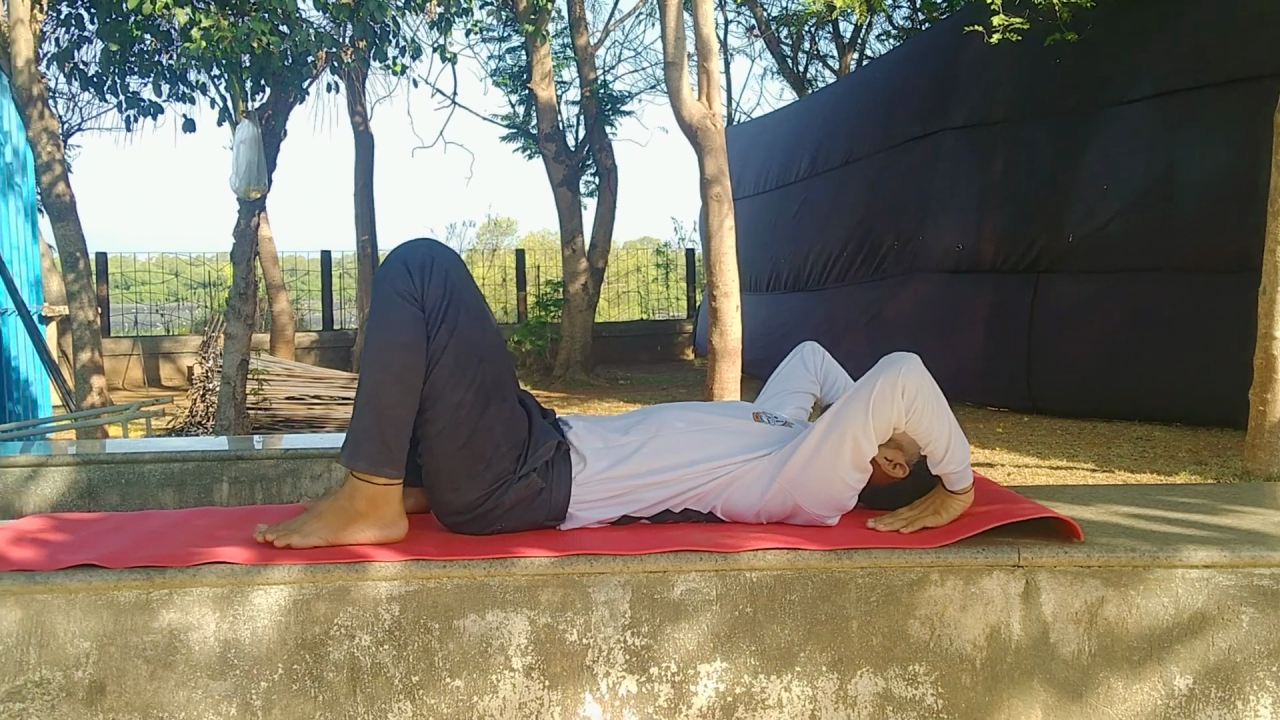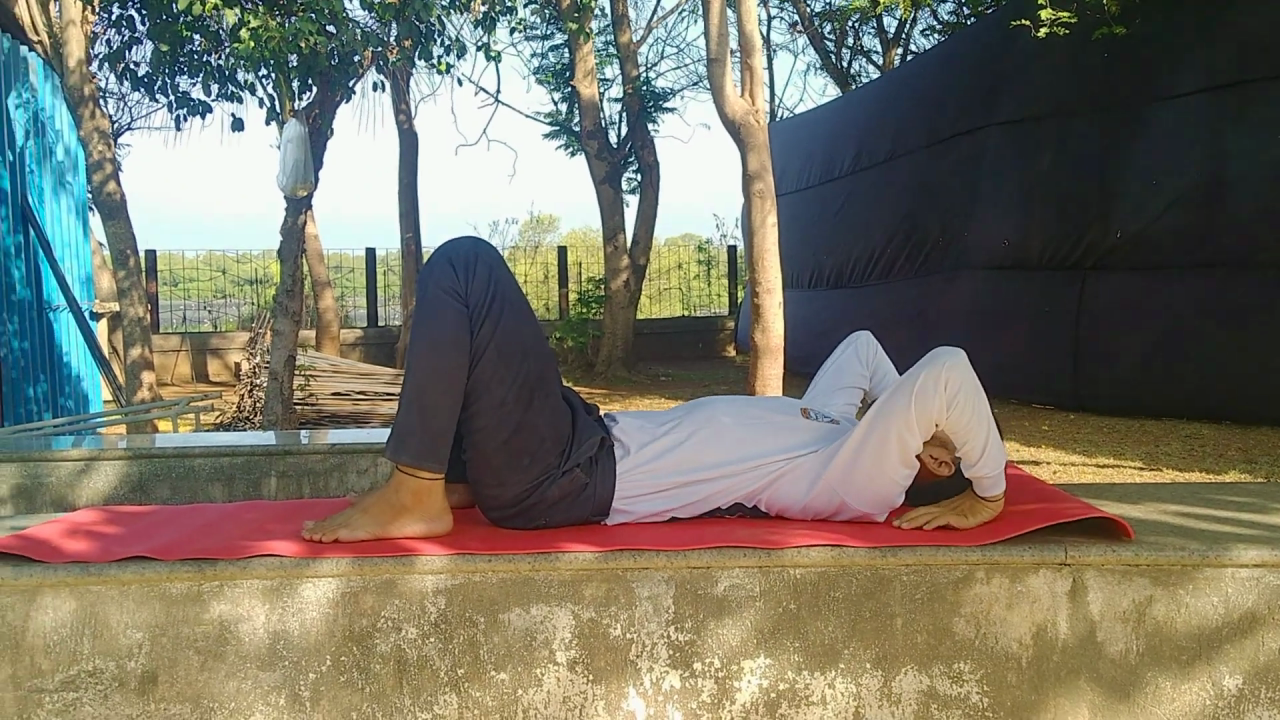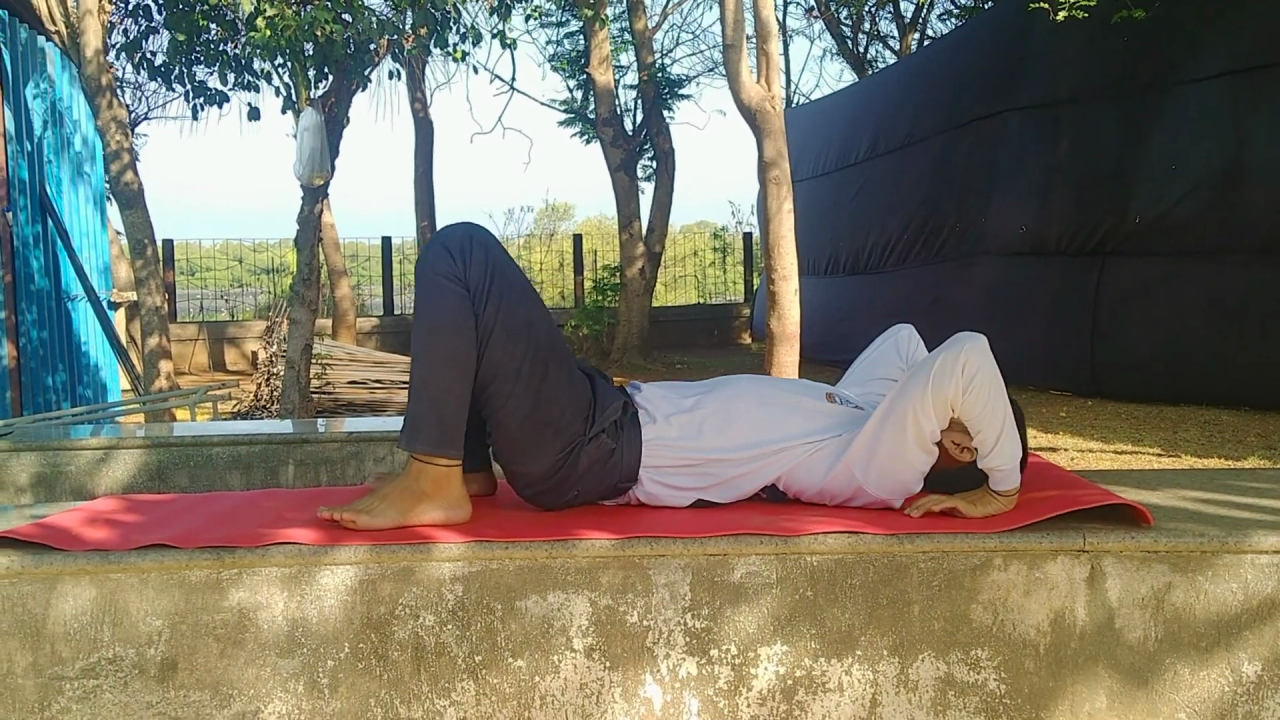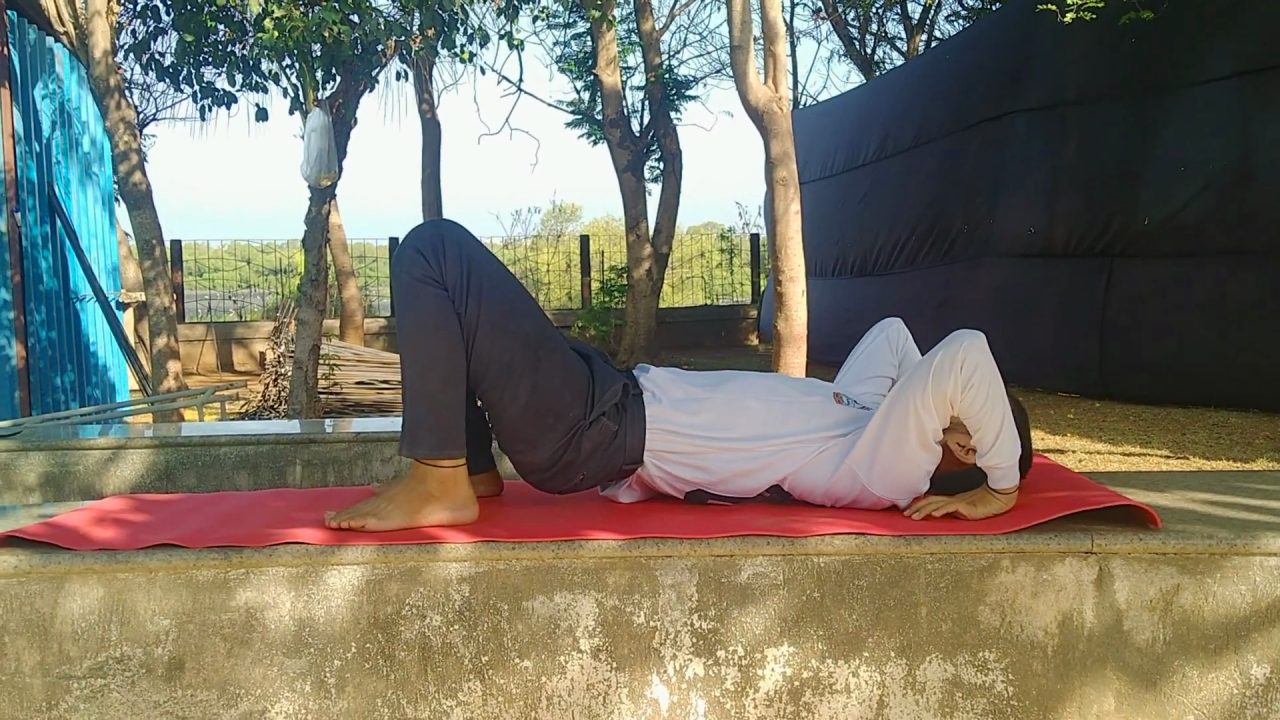
dt=0.5s
person 1, frame 1
left shoulder: (823, 487)
right shoulder: (792, 430)
left elbow: (904, 373)
right elbow: (810, 354)
left wrist: (959, 487)
right wrist: (863, 407)
left hip: (513, 480)
right hip: (546, 448)
left knee: (419, 268)
right knee: (421, 279)
left ankle: (368, 504)
right ankle: (403, 486)
person 1, frame 2
left shoulder: (870, 484)
right shoulder: (836, 426)
left elbow: (946, 368)
right elbow: (861, 342)
left wrist: (988, 491)
right wrist: (903, 402)
left hip: (561, 476)
right hip: (593, 443)
left knee: (465, 266)
right knee: (464, 274)
left ankle: (414, 498)
right ankle: (444, 479)
person 1, frame 3
left shoulder: (887, 470)
right shoulder: (864, 411)
left elbow: (967, 353)
right elbow: (903, 336)
left wrist: (1002, 487)
right wrist: (940, 400)
left hip: (578, 450)
right hip: (612, 430)
left knee: (459, 254)
right knee: (465, 265)
left ankle: (432, 485)
right ankle: (465, 469)
person 1, frame 4
left shoulder: (887, 475)
right shoulder: (868, 411)
right elbow: (891, 327)
right wrist: (929, 394)
left hip: (593, 429)
right hip: (620, 403)
left knee: (432, 251)
right knee: (443, 268)
left ankle: (438, 485)
right ankle: (471, 470)
